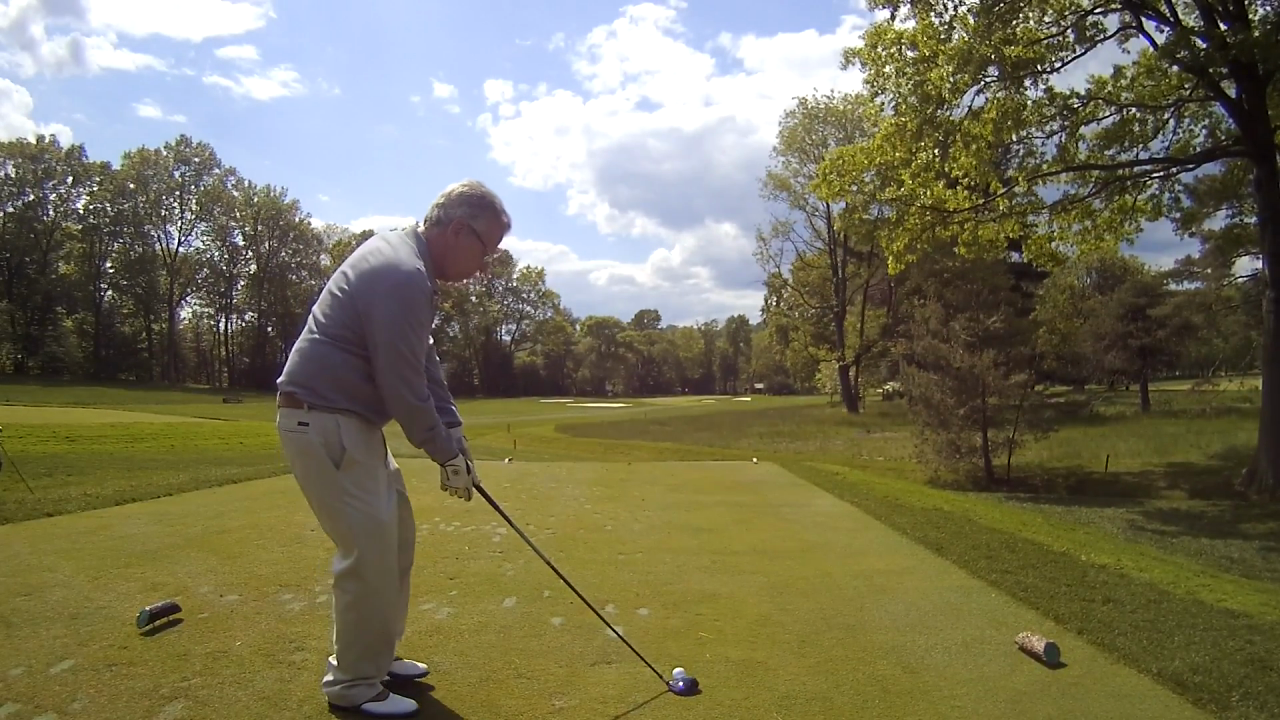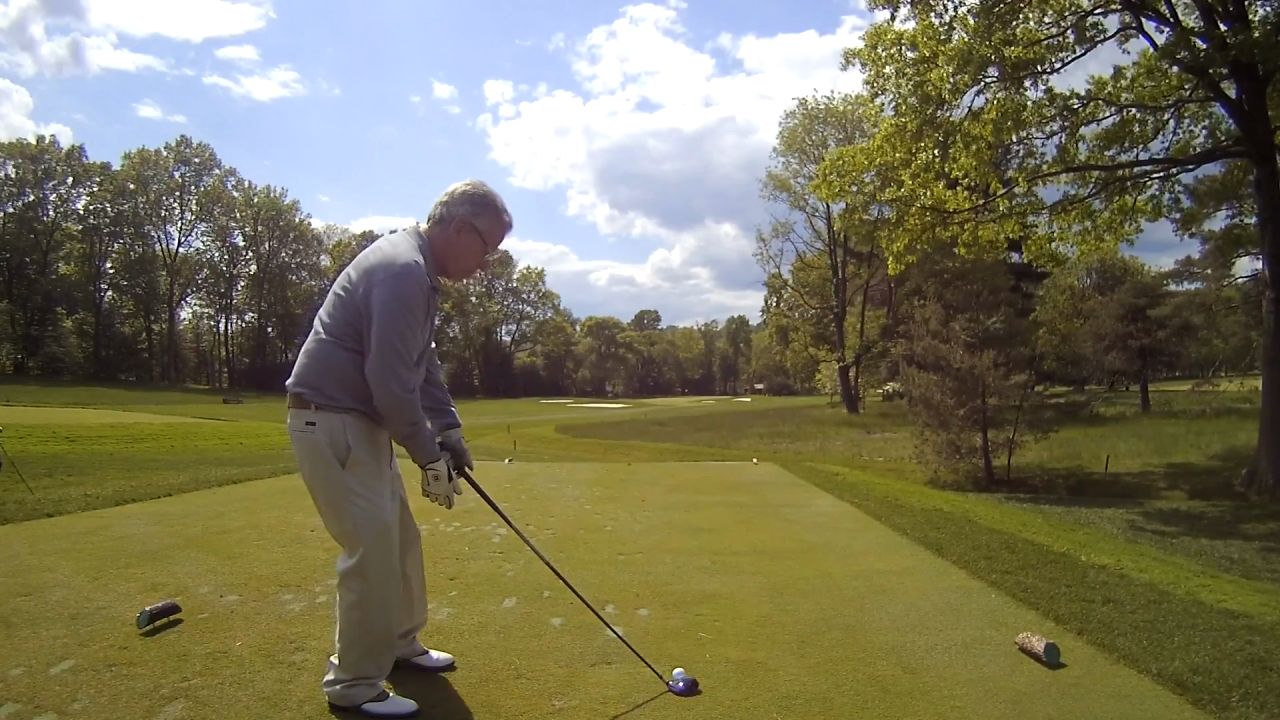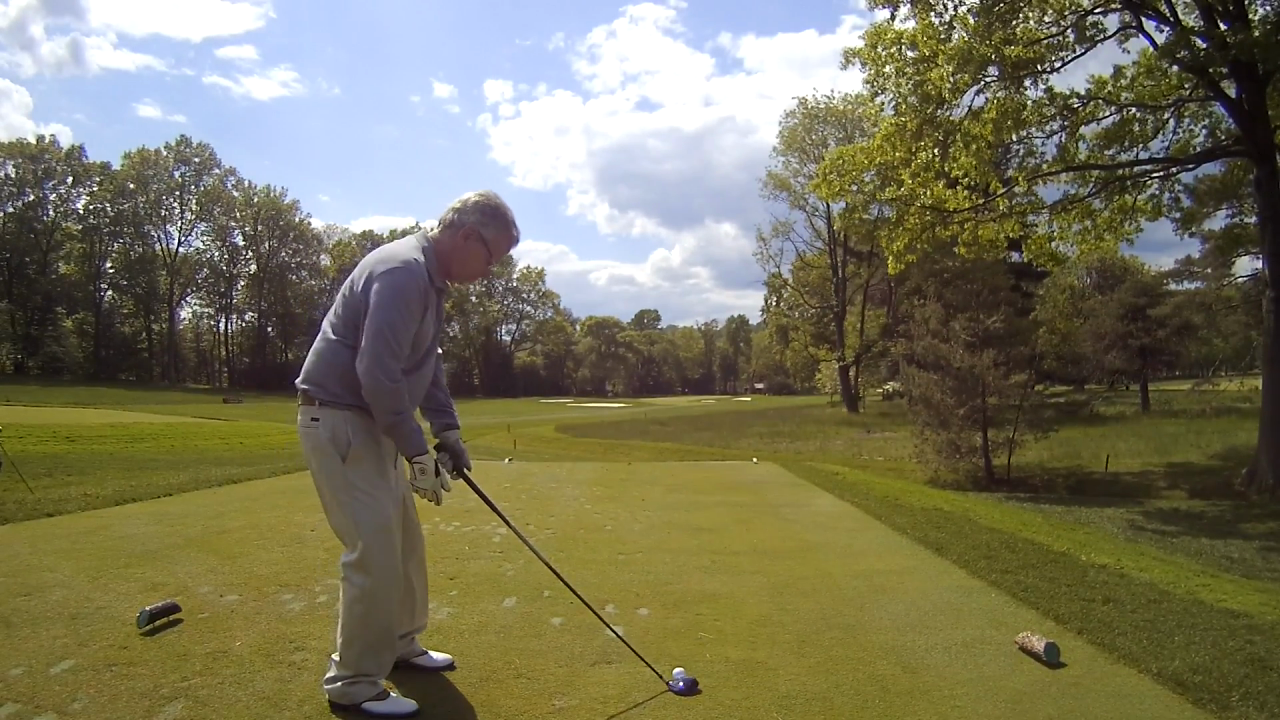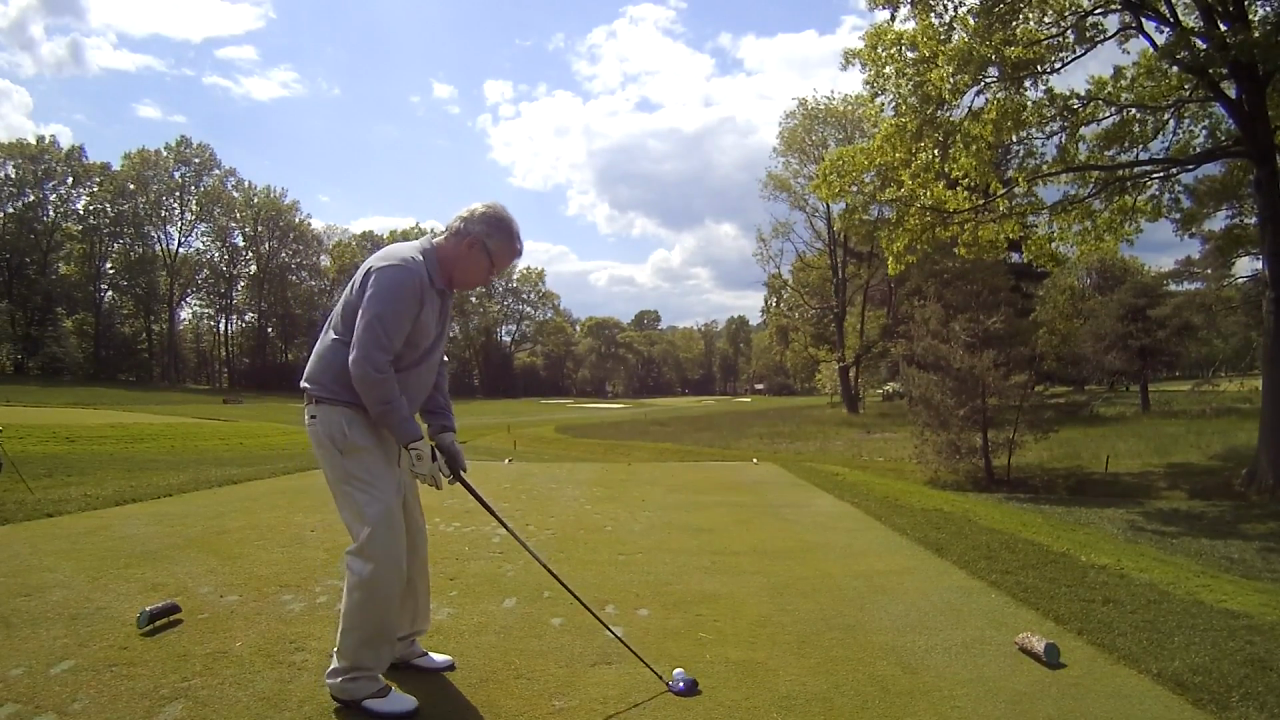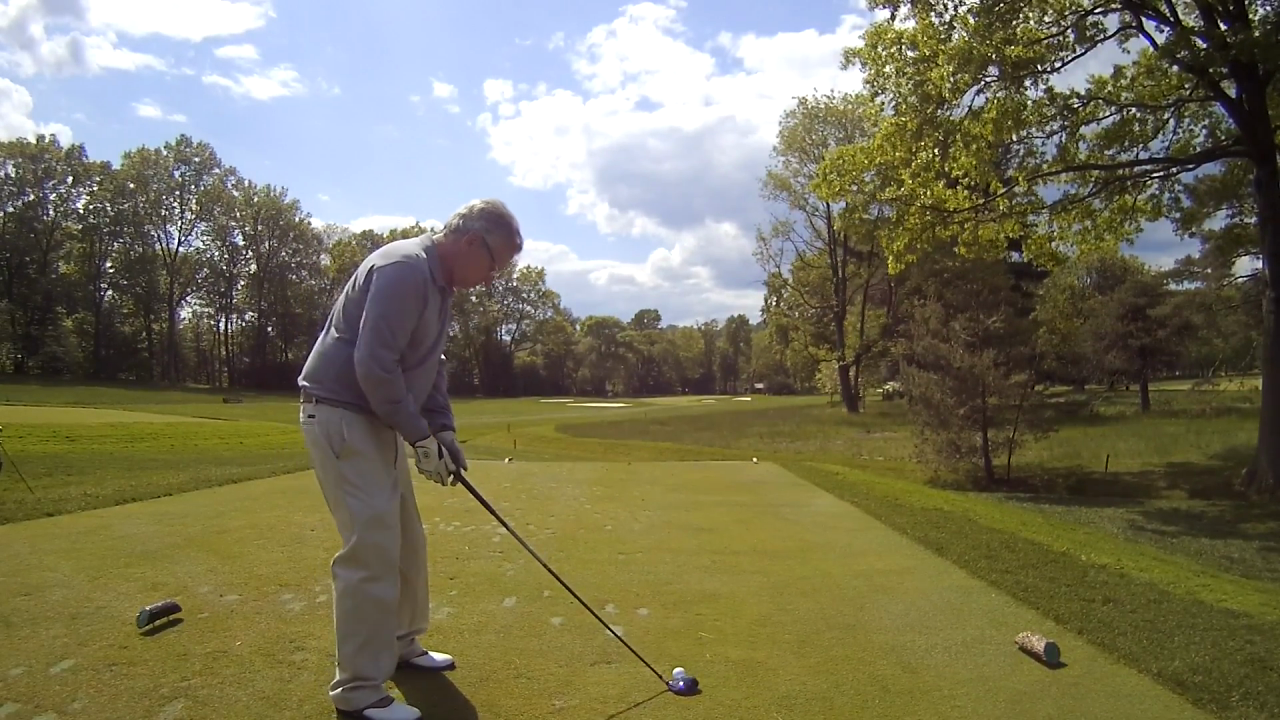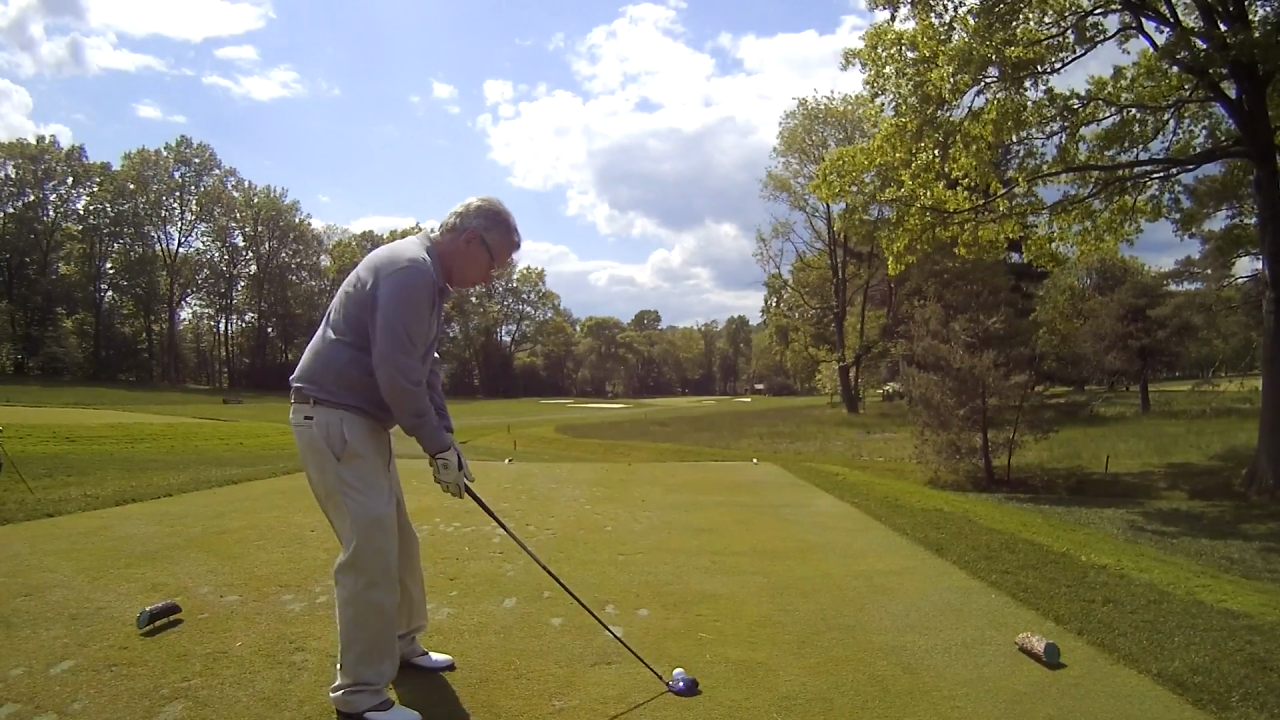
dt=0.2s
person 1, frame 1
left shoulder: (402, 253)
right shoulder: (403, 277)
left elbow: (422, 362)
right elbow: (405, 390)
left wrist: (453, 431)
right wrist: (448, 456)
left hip: (344, 420)
right hip: (324, 421)
left knee: (394, 532)
right knee: (369, 549)
left ankle: (377, 655)
person 1, frame 2
left shoulder: (413, 264)
right shoulder: (403, 271)
left elbow: (421, 361)
right elbow: (391, 381)
left wrist: (448, 427)
right wrist: (429, 458)
left hip: (357, 422)
right hip: (332, 422)
left knee: (399, 537)
right knee: (372, 550)
left ankle: (400, 643)
person 1, frame 3
left shoulder: (426, 274)
right shoulder: (404, 271)
left elbow: (426, 362)
right elbow: (378, 373)
left wrist: (448, 428)
right wrist: (418, 453)
left hip: (367, 421)
right hip: (339, 419)
left knee: (403, 539)
right knee: (374, 546)
left ankle: (400, 644)
person 1, frame 4
left shoulder: (436, 284)
right shoulder: (401, 272)
left elbow: (430, 367)
right elbow: (366, 366)
left wrist: (443, 430)
right wrist: (414, 440)
left hip: (378, 420)
right hip: (344, 416)
left knee: (408, 538)
right knee: (381, 540)
left ankle: (400, 643)
right ankle: (354, 676)
person 1, frame 5
left shoulder: (438, 282)
right shoulder: (404, 268)
left elbow: (429, 365)
right elbow: (374, 365)
left wrist: (443, 428)
right wrist: (420, 437)
left hip: (375, 420)
right hip: (340, 416)
left knee: (405, 536)
right knee: (372, 544)
left ankle: (400, 642)
person 1, frame 6
left shoulder: (428, 276)
right shoulder: (409, 270)
left elbow: (423, 365)
right elbow: (396, 374)
left wrist: (444, 435)
right wrist: (438, 447)
left hip: (361, 419)
right hip: (333, 417)
left knee: (397, 538)
right knee: (370, 547)
left ankle: (400, 642)
